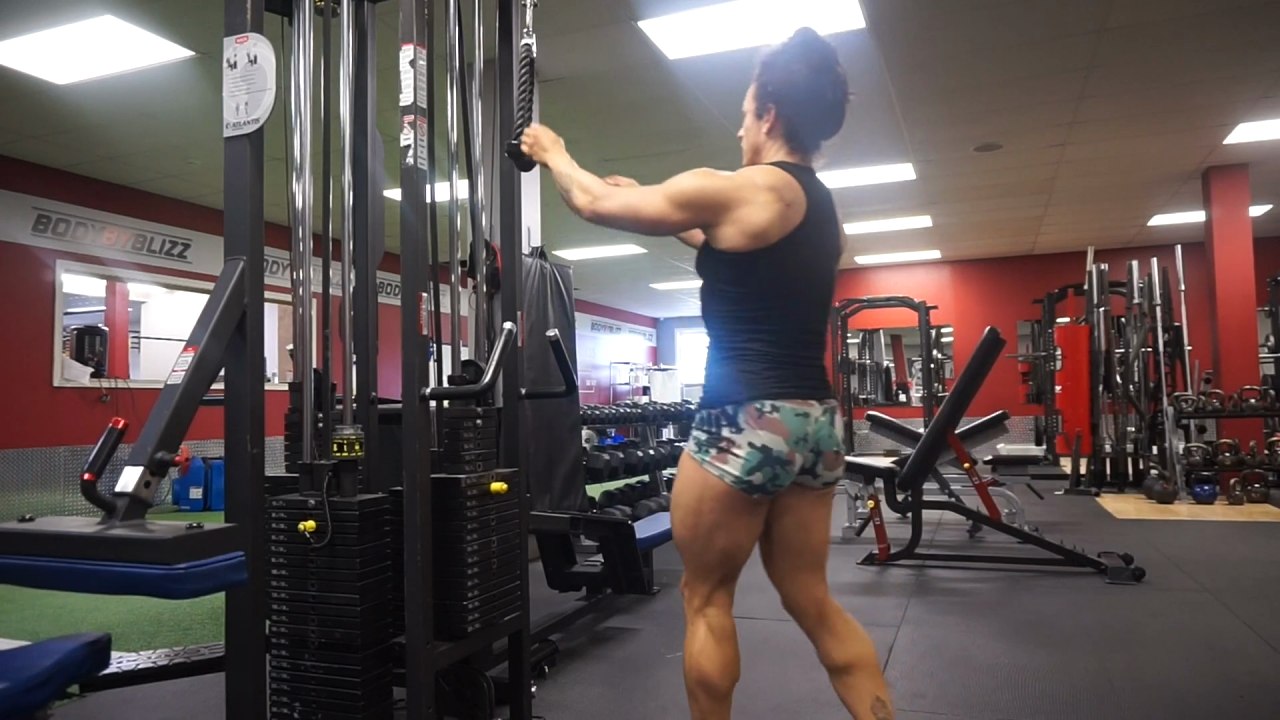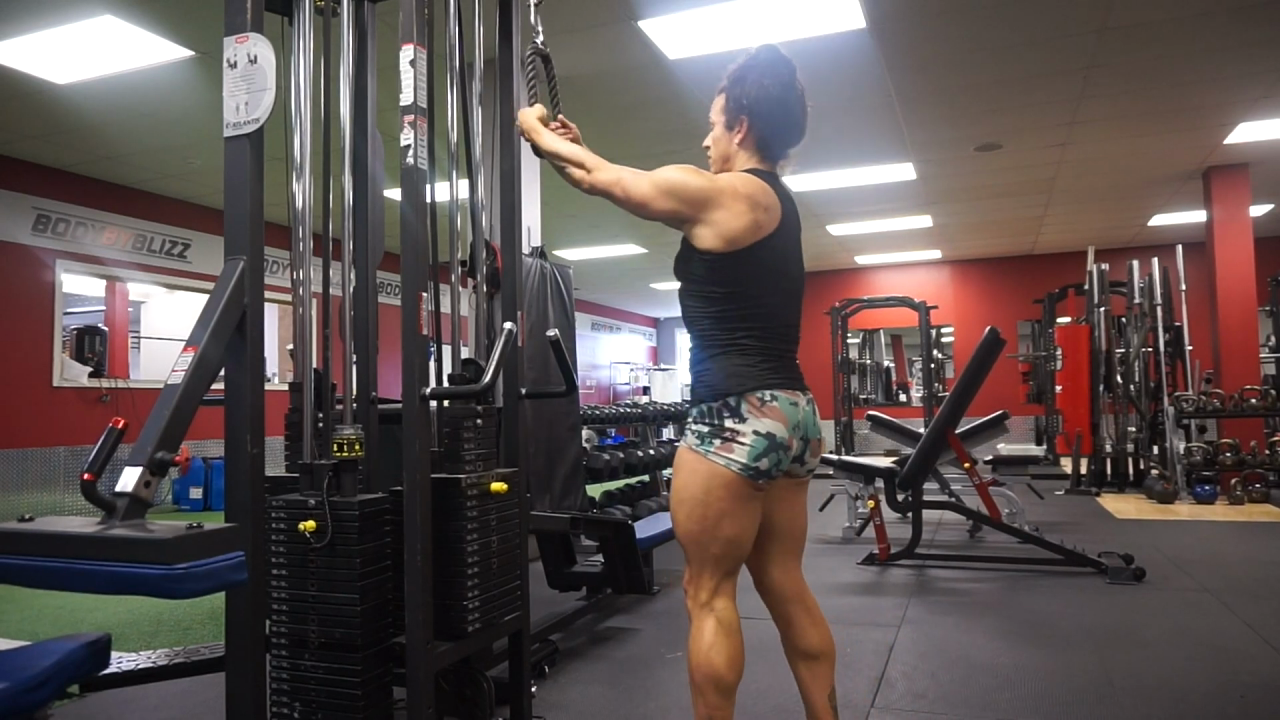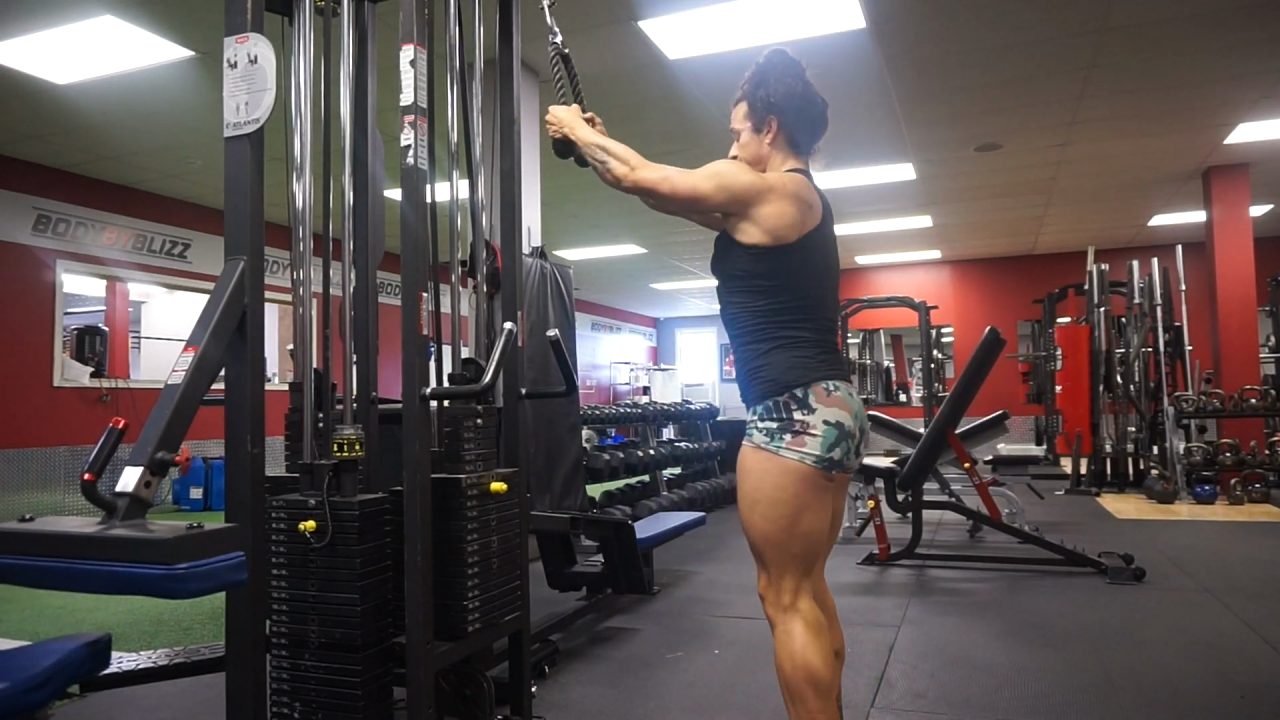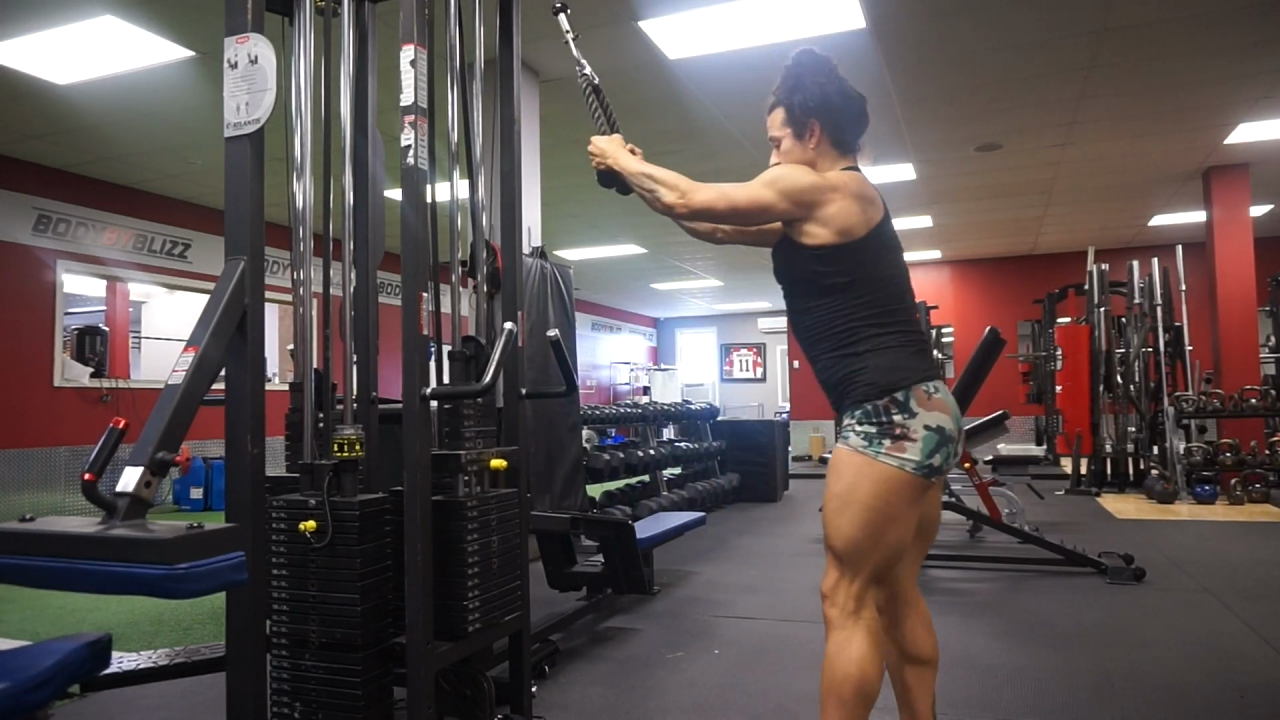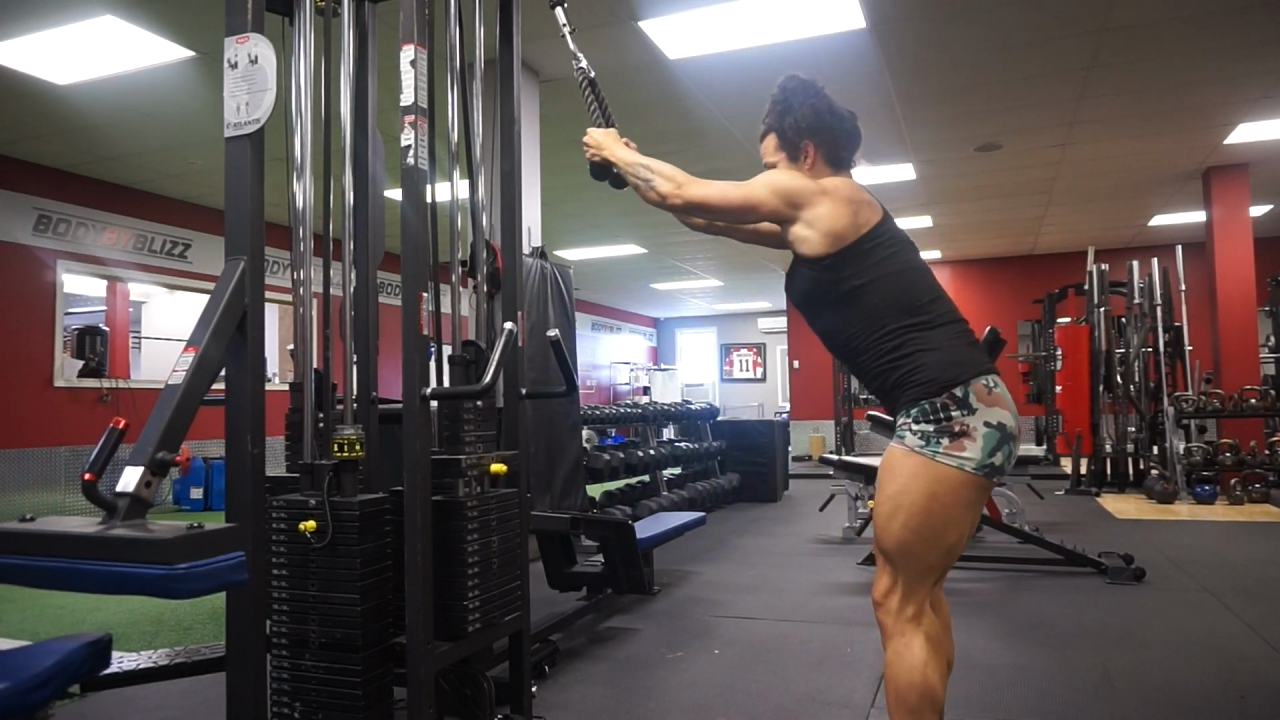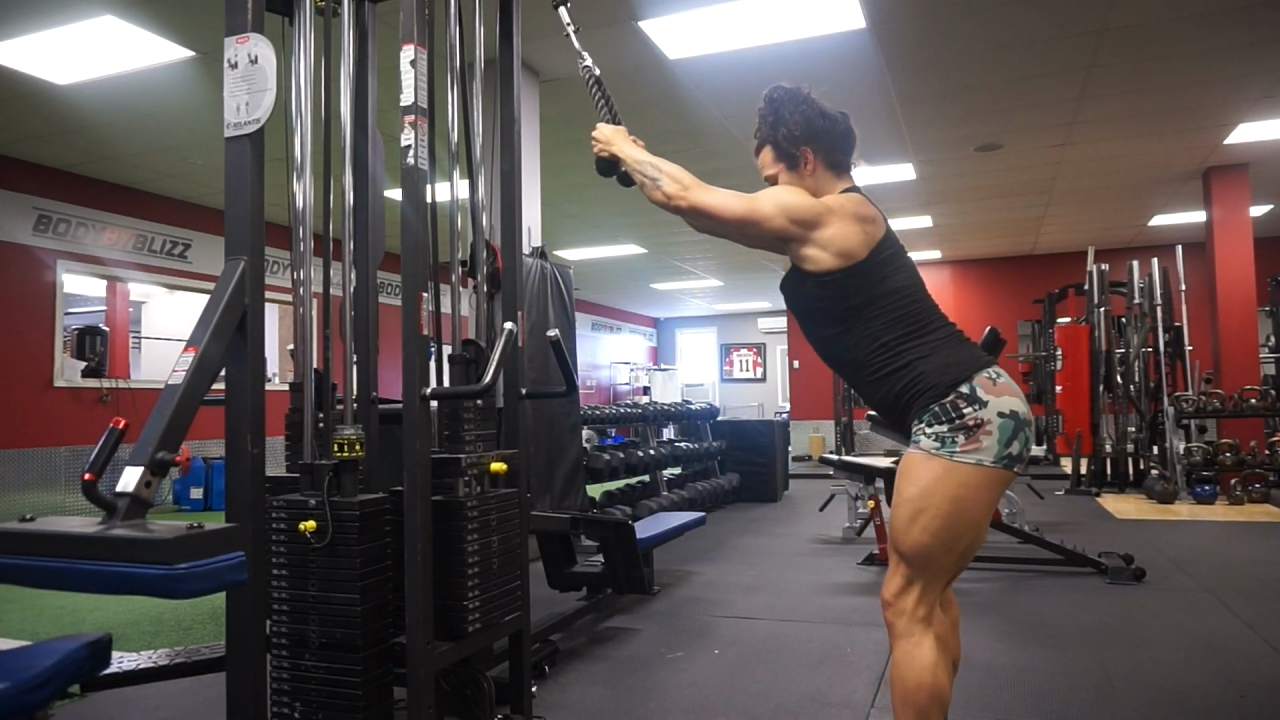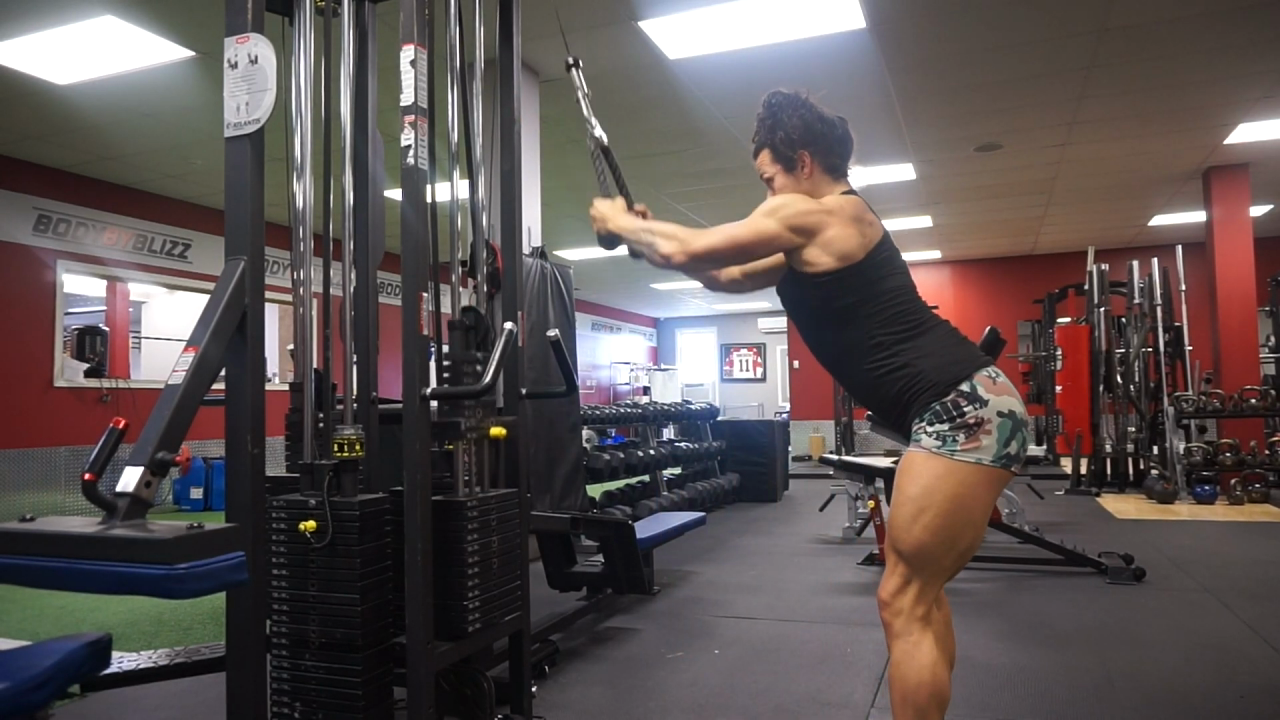
dt=0.7s
person 1, frame 1
left shoulder: (738, 191)
right shoulder: (821, 210)
left elbow: (598, 203)
left wrist: (555, 155)
right wrist: (656, 204)
left hip: (744, 424)
right hip: (814, 421)
left knee: (705, 601)
right knee: (812, 601)
person 1, frame 2
left shoulder: (721, 194)
right shoulder: (771, 202)
left elbow: (597, 177)
right elbow: (634, 181)
left wrist: (538, 131)
right wrist: (577, 141)
left hip: (737, 417)
right hip: (788, 412)
left knee: (708, 595)
right knee: (784, 588)
person 1, frame 3
left shoulder: (762, 189)
right shoulder: (792, 200)
left elbow: (636, 176)
right elbow: (669, 197)
left wrist: (573, 129)
right wrist: (601, 142)
left hip: (795, 412)
right hip: (828, 409)
left knee: (785, 598)
right knee: (805, 591)
person 1, frame 4
left shoulder: (821, 190)
right shoulder: (830, 207)
left elbow: (691, 203)
right elbow: (717, 227)
left wrist: (619, 160)
right wrist: (641, 174)
left hip: (891, 414)
right hip: (908, 412)
left knee: (846, 600)
right knee: (893, 593)
person 1, frame 5
left shoulder: (819, 196)
right shoulder: (823, 217)
left elbow: (684, 193)
right elbow: (712, 217)
left wrist: (615, 152)
right wrist: (634, 169)
left hip: (947, 411)
right hip: (964, 408)
left knee: (898, 603)
right knee: (919, 597)
person 1, frame 6
left shoulder: (821, 214)
right shoulder: (835, 222)
left elbow: (690, 198)
right elbow: (717, 217)
left wrist: (622, 148)
right wrist: (640, 163)
left hip: (960, 413)
right hip: (972, 407)
left knee: (907, 602)
right knee: (927, 596)
person 1, frame 7
left shoulder: (812, 215)
right shoulder: (829, 231)
left elbow: (690, 251)
right elbow: (726, 275)
left wrist: (620, 223)
right wrist: (647, 231)
left hip: (960, 411)
right hip: (965, 407)
left knee: (903, 603)
right knee: (918, 596)
